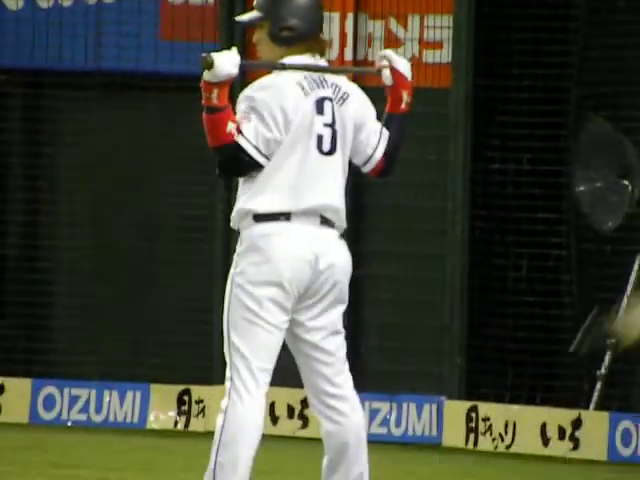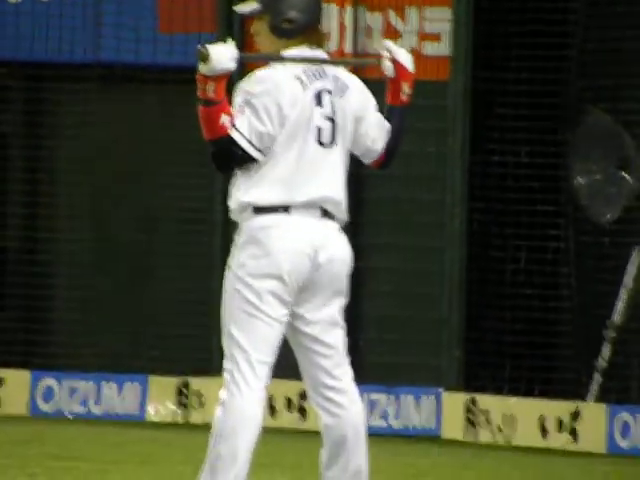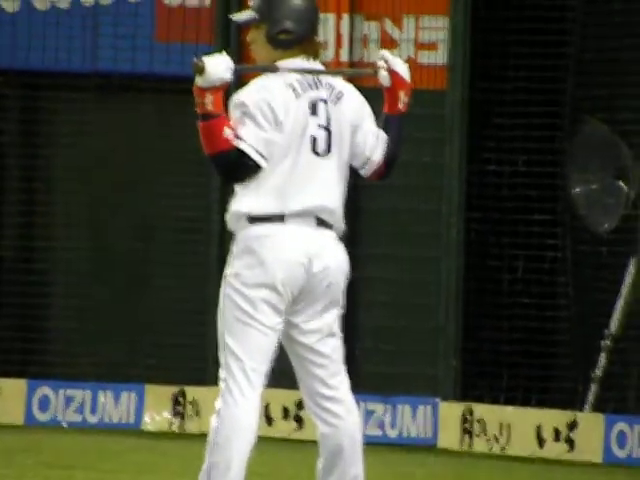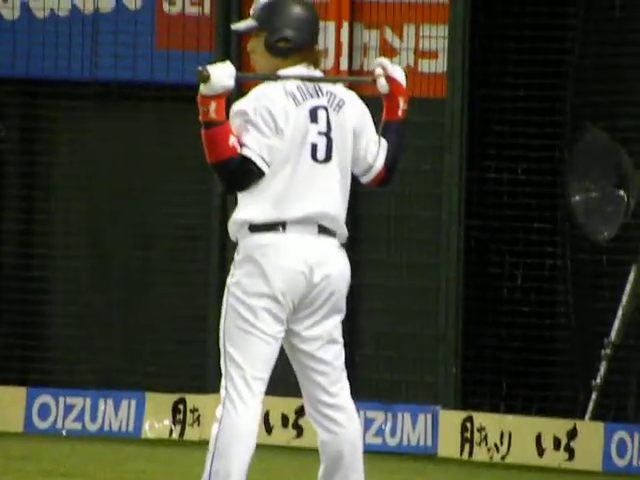
dt=0.2s
person 1, frame 1
left shoulder: (270, 90)
right shoulder: (348, 93)
left elbow: (233, 163)
right elbow: (382, 161)
left wrist: (215, 91)
right wrist: (400, 92)
left hip: (272, 244)
right hip: (326, 248)
left knee: (247, 381)
right knee: (333, 381)
person 1, frame 2
left shoulder: (267, 82)
right shoulder: (348, 85)
left elbow: (227, 156)
right elbow: (382, 152)
left wrist: (211, 85)
right wrist: (400, 85)
left hip: (271, 237)
right hip: (326, 239)
left knee: (245, 374)
right knee: (332, 375)
person 1, frame 3
left shoulder: (263, 92)
right shoulder: (346, 95)
left elbow: (234, 167)
right elbow: (380, 164)
left wrist: (209, 98)
right wrist: (397, 96)
left hip: (267, 247)
right hip: (323, 250)
left knee: (240, 383)
right knee: (330, 386)
person 1, frame 4
left shoulder: (264, 100)
right shoulder: (348, 102)
left elbow: (236, 175)
right elbow: (382, 171)
left wrist: (213, 106)
right wrist: (395, 102)
left hip: (269, 255)
right hip: (326, 258)
left knee: (241, 390)
right knee: (331, 393)
